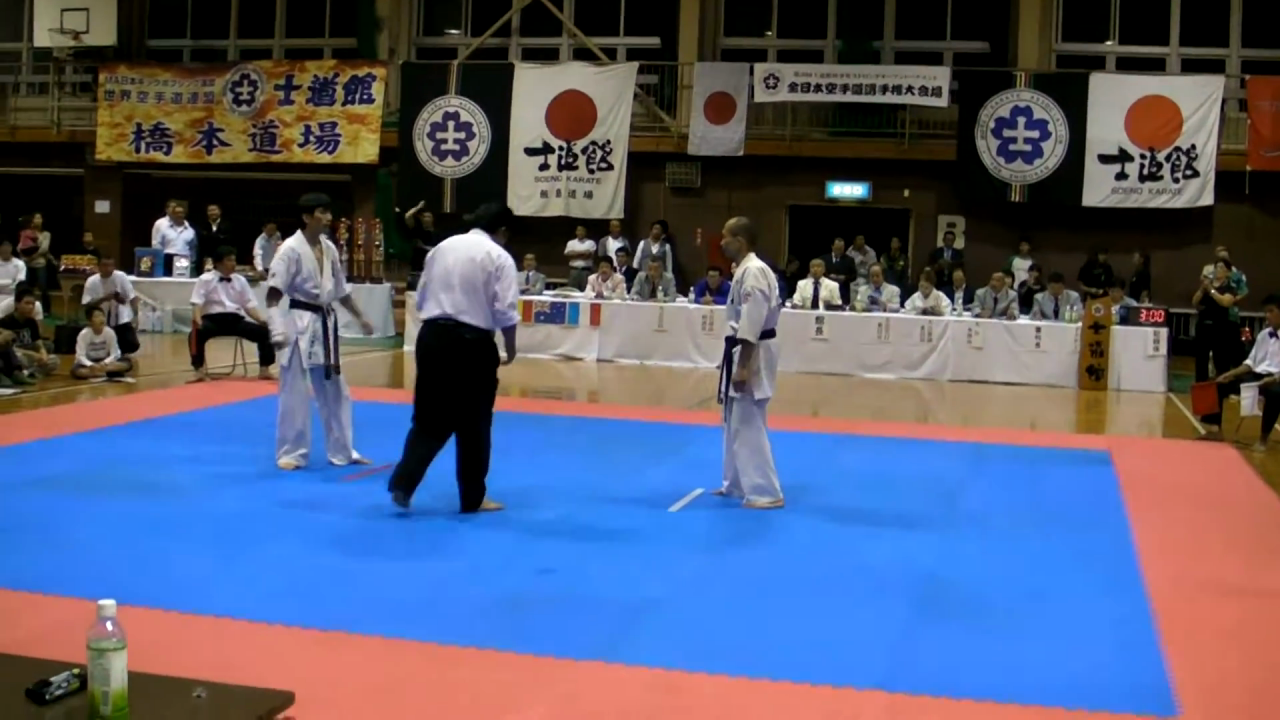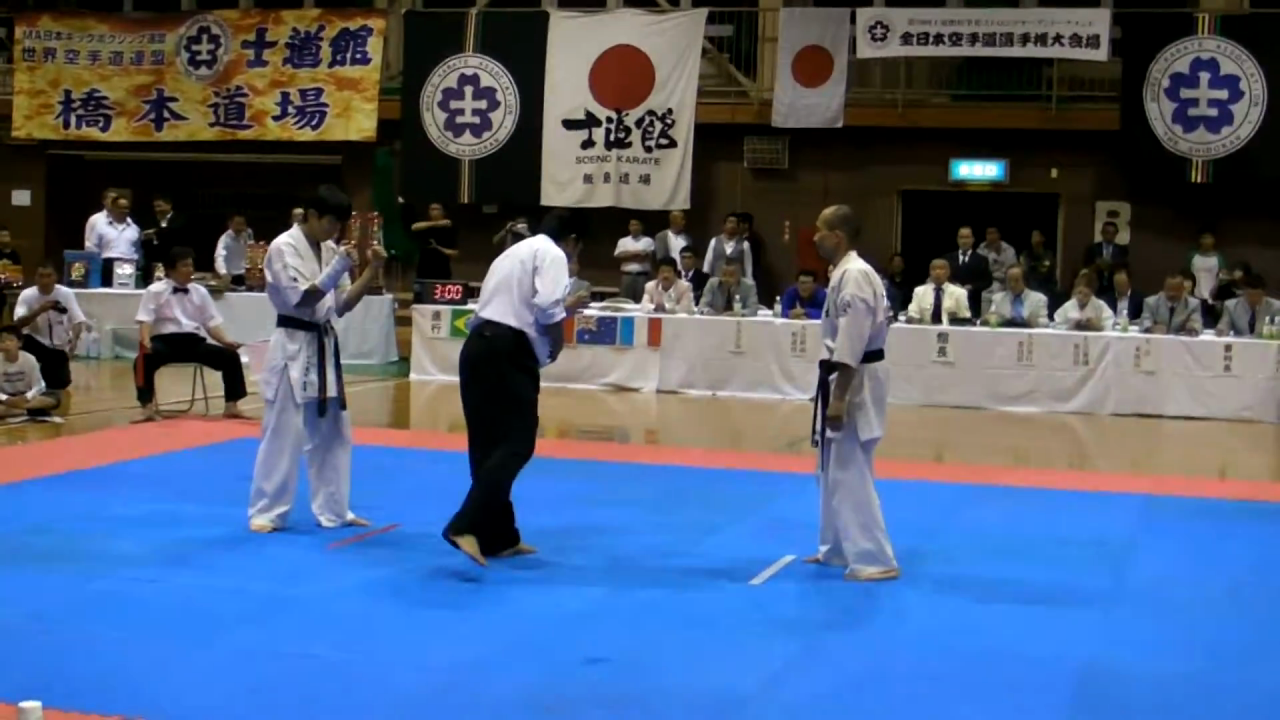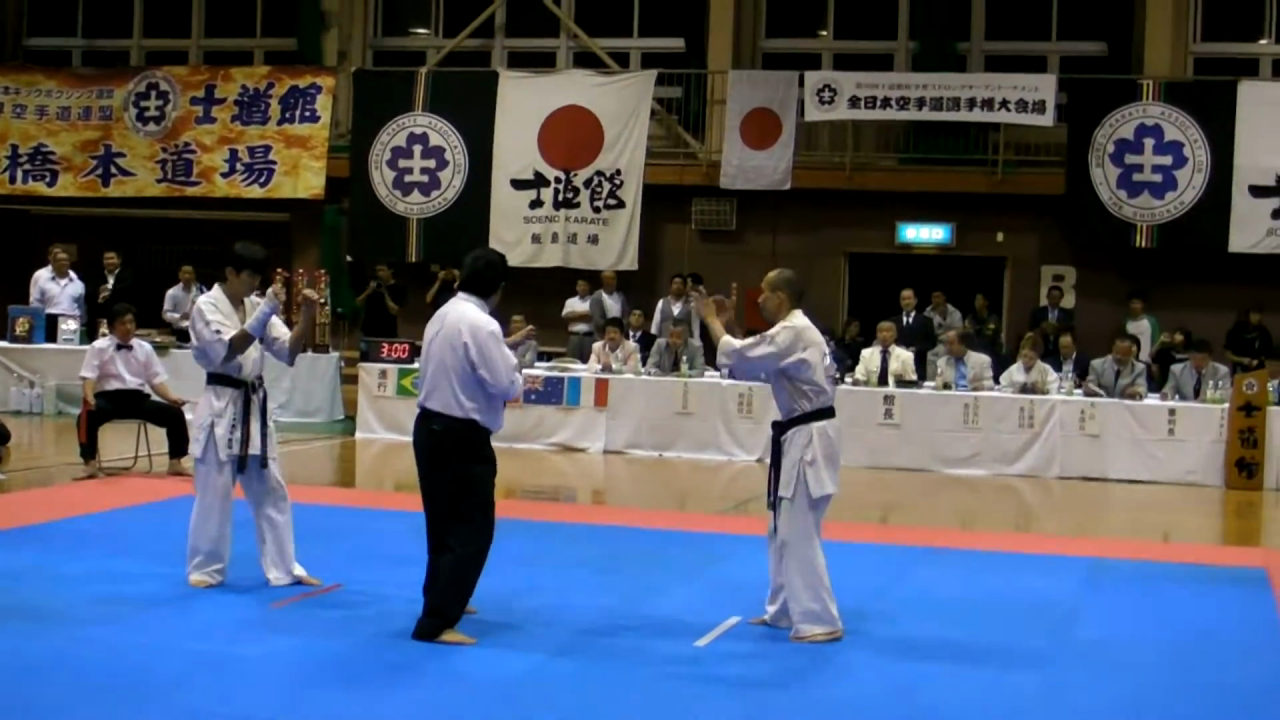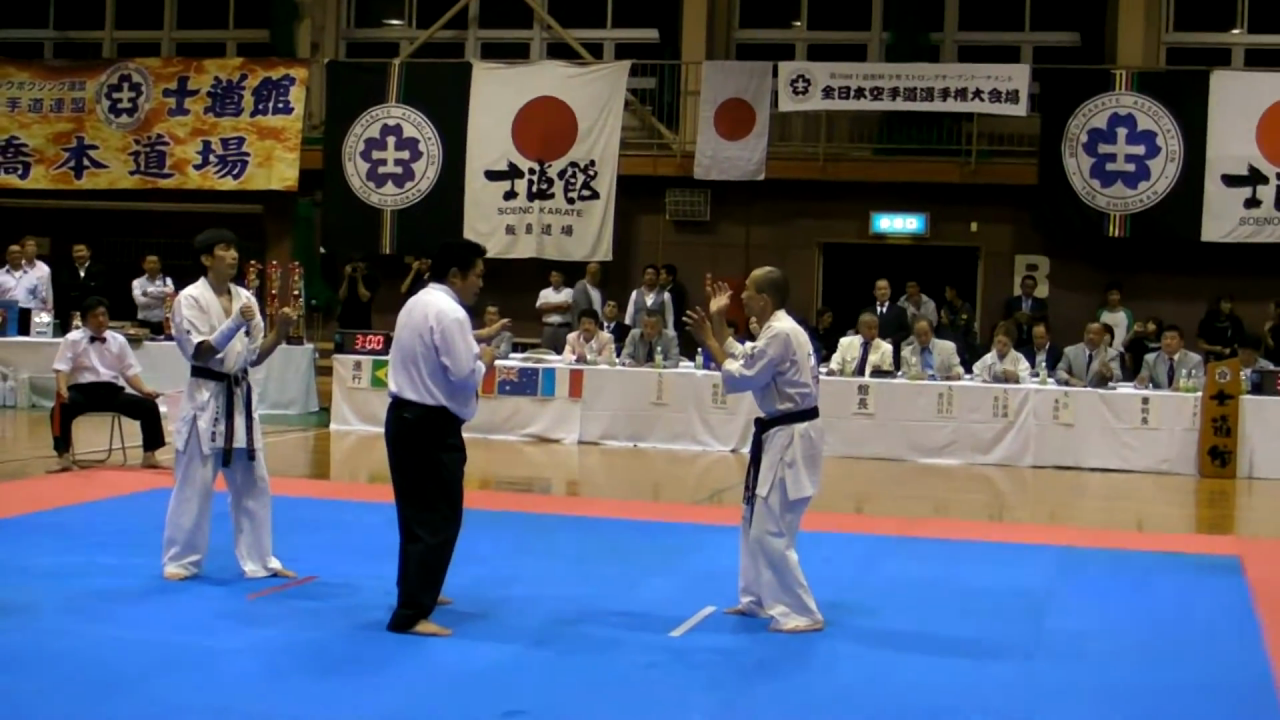
dt=1s
person 1, frame 1
left shoulder: (441, 247)
right shoulder: (499, 257)
left elbow: (421, 299)
right elbow: (507, 312)
right wrist: (511, 348)
left hip: (433, 337)
right hip: (471, 344)
left knee: (429, 419)
right knee: (474, 425)
left ankle: (402, 484)
right ankle: (472, 498)
person 1, frame 2
left shoulder: (516, 251)
right shoulder: (551, 254)
right elbow: (547, 308)
left wrist: (562, 309)
right wrist: (557, 341)
left hip: (481, 347)
right hip: (505, 352)
left knee: (490, 443)
right knee: (515, 443)
left ankle: (498, 536)
right ankle: (466, 527)
person 1, frame 3
left shoulder: (444, 315)
right shoulder: (481, 325)
right elbow: (505, 386)
left wrist: (503, 348)
right wrist: (516, 372)
left hip: (432, 427)
right hip: (460, 436)
left knee: (447, 524)
right knee: (470, 530)
left ankle: (443, 599)
right ankle: (435, 623)
person 1, frame 4
left shoulder: (417, 304)
right shoulder: (449, 312)
right elbow: (465, 374)
left wrist: (474, 345)
right wrist: (485, 360)
left hip: (405, 417)
right hip: (431, 425)
left knee: (419, 513)
right knee: (437, 518)
left ankle: (418, 591)
right ankle: (410, 613)
person 2, frame 1
left shoulder: (753, 271)
right shoulder: (746, 270)
left elbow: (752, 324)
left wrist: (744, 366)
left hip: (751, 355)
right hip: (743, 353)
left knee: (748, 425)
right knee: (736, 423)
person 2, frame 2
left shoulder: (854, 274)
right shoulder: (847, 272)
left elbow: (851, 345)
left wrist: (839, 398)
left hip: (854, 383)
right hip: (846, 380)
left knee: (850, 474)
right knee: (834, 472)
left ankle: (875, 560)
right ankle: (837, 549)
person 2, frame 3
left shoulder: (793, 331)
right shoulder: (795, 330)
left elbow: (740, 357)
right elbow: (756, 359)
left wrist: (712, 321)
right wrist: (725, 326)
left hip: (809, 439)
right hip: (801, 437)
left knee: (798, 535)
right knee: (784, 532)
left ankle: (821, 622)
right ankle: (785, 611)
person 2, frame 4
left shoulder: (781, 334)
right shoulder: (778, 330)
left elbow: (738, 378)
right elbow: (741, 358)
left wrist: (708, 340)
right wrist: (717, 322)
left hip: (790, 438)
right hip: (780, 435)
left knee: (771, 532)
right knee: (755, 524)
left ankle: (801, 614)
right ankle: (758, 600)
person 3, frame 1
left shoulder: (329, 249)
right shoulder: (291, 249)
right elbow: (274, 293)
left wrist: (360, 317)
right wrist: (277, 330)
left hip: (327, 322)
right hip: (301, 324)
left knee: (336, 392)
right knee: (296, 393)
person 3, frame 2
left shoulder: (330, 249)
right shoulder: (283, 247)
left elbow: (341, 306)
right elbow: (301, 299)
left wrist: (372, 271)
right wrist: (339, 268)
left hip: (324, 346)
right hip: (293, 347)
left knee: (333, 436)
right knee: (283, 435)
left ankle: (333, 510)
right ankle: (266, 512)
person 3, frame 3
left shoulder: (256, 305)
right shoulder: (206, 306)
left elbow: (288, 353)
right elbow: (229, 349)
left wrist: (306, 317)
right wrist: (266, 311)
left hip: (255, 404)
right hip: (221, 406)
left knee: (271, 492)
right knee: (214, 493)
left ankle: (284, 568)
right ankle: (205, 568)
person 3, frame 4
left shoulder: (245, 298)
right shoulder: (190, 298)
left elbow: (254, 356)
right elbow: (200, 353)
left wrist: (280, 332)
right wrist: (235, 323)
left hip: (240, 397)
right hip: (206, 398)
left knee: (253, 484)
right knee: (194, 485)
left ankle: (259, 560)
right ankle: (180, 561)
